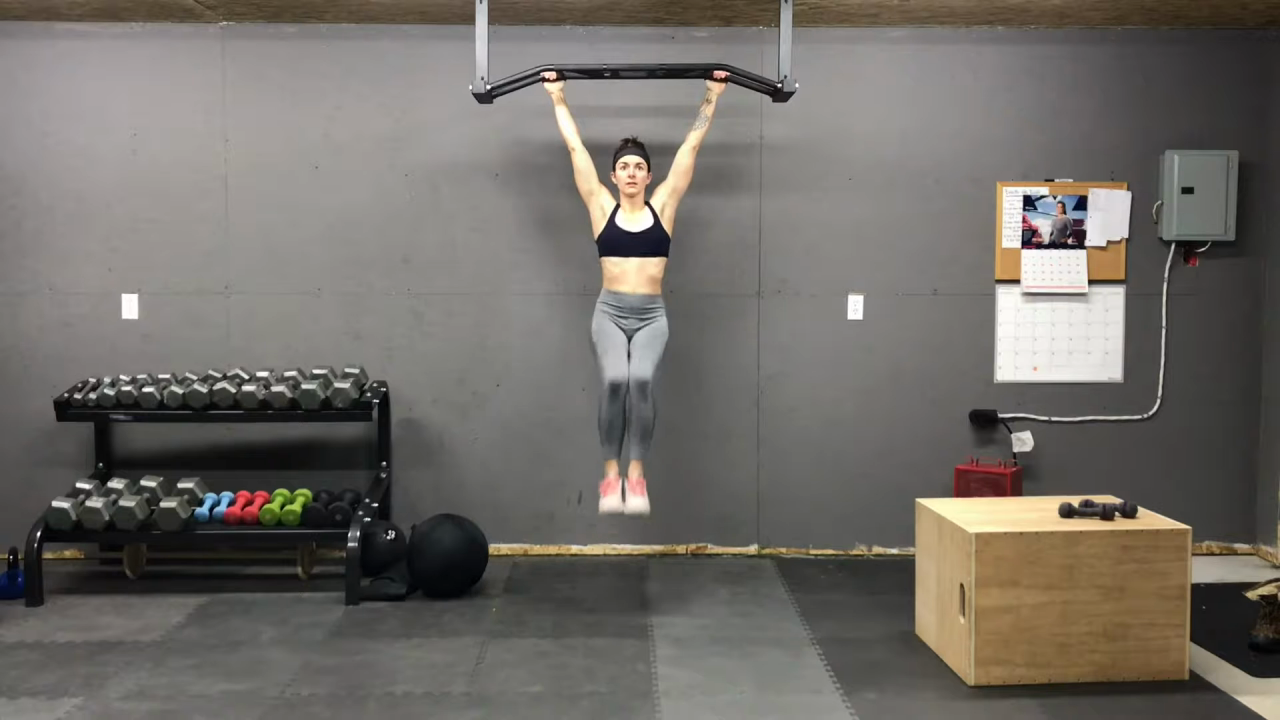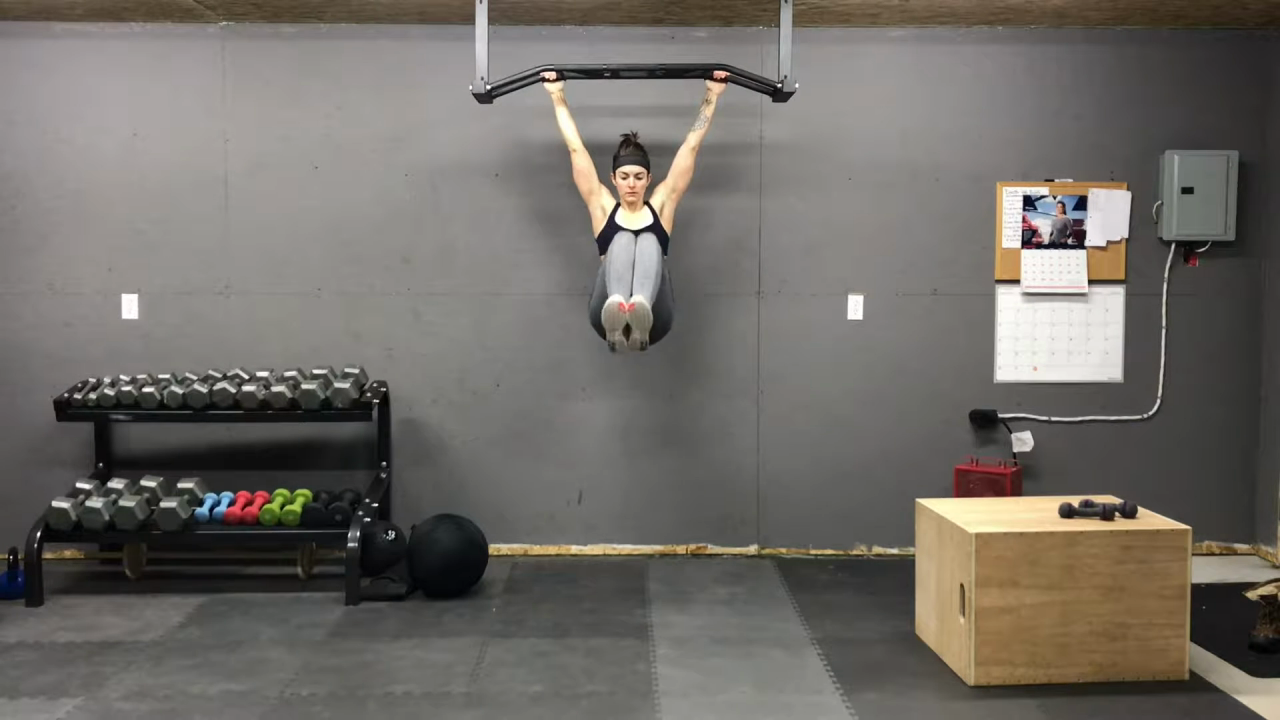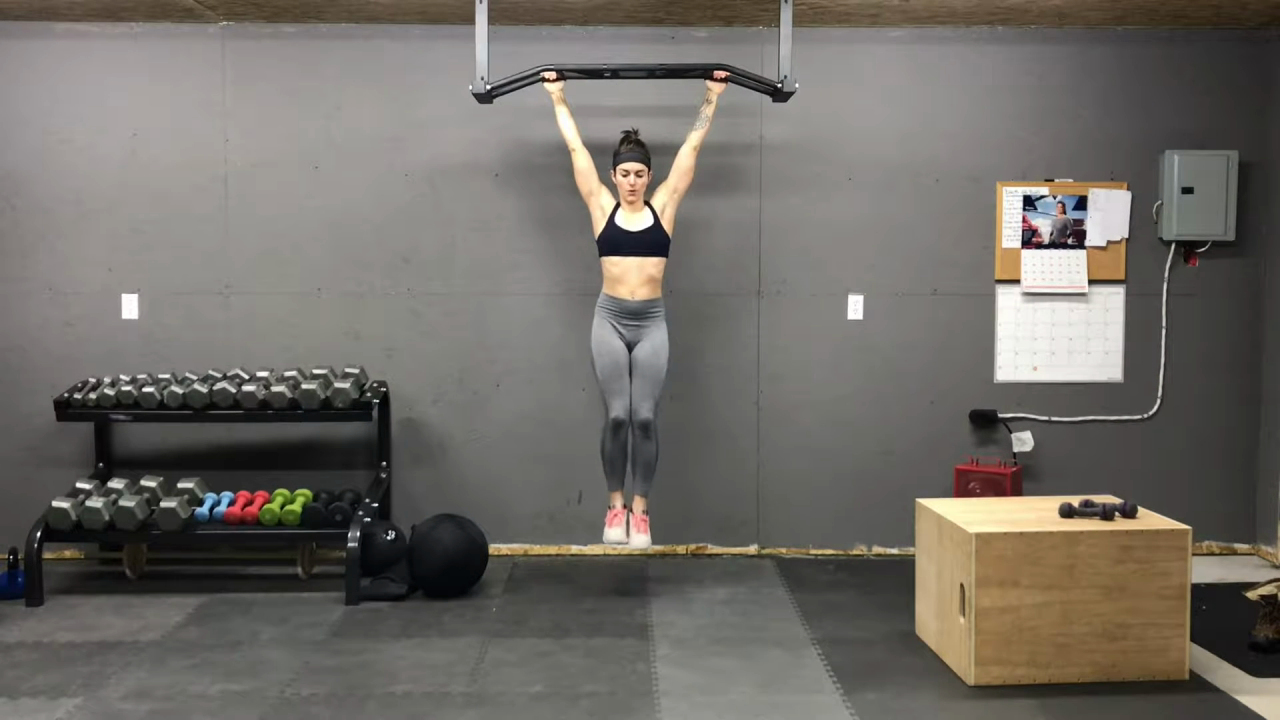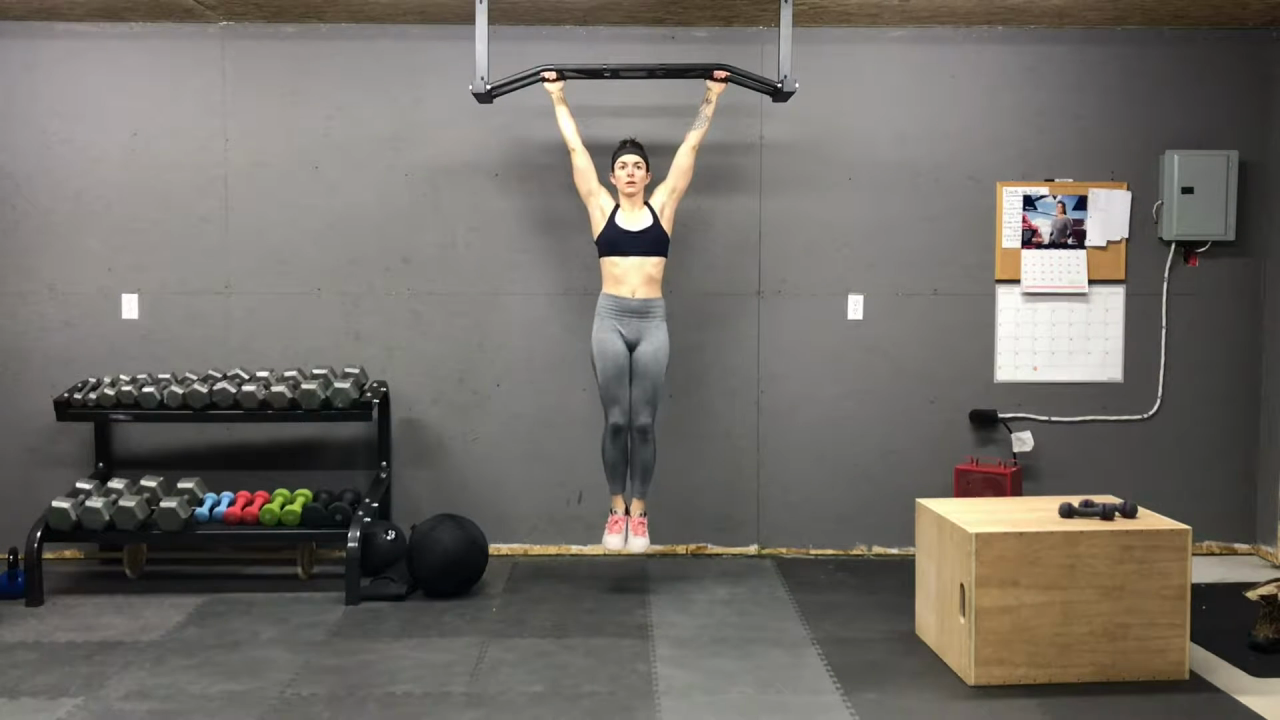
dt=1s
person 1, frame 1
left shoulder: (663, 204)
right shoulder: (602, 206)
left elbow: (690, 146)
right elbow: (575, 147)
left wrist: (712, 96)
right wrist: (557, 97)
left hip: (651, 317)
right hip: (610, 314)
left knee: (641, 381)
right knee: (615, 381)
left ankle: (636, 474)
right ankle: (611, 474)
person 1, frame 2
left shoulder: (662, 205)
right shoulder: (602, 207)
left elbow: (691, 147)
right elbow: (576, 148)
left wrist: (711, 96)
right wrist: (557, 97)
left hip: (655, 319)
right hip: (605, 314)
left knee: (648, 243)
right knee: (623, 242)
left ankle: (641, 315)
right ankle: (618, 314)
person 1, frame 3
left shoulder: (663, 205)
right shoulder: (601, 206)
left elbow: (692, 146)
right elbow: (575, 147)
left wrist: (712, 96)
right wrist: (557, 96)
left hip: (651, 324)
right hip: (610, 321)
left knee: (644, 418)
right knee: (617, 416)
left ankle: (640, 509)
right ankle: (615, 506)
person 1, frame 4
left shoulder: (662, 205)
right shoulder: (600, 207)
left elbow: (690, 147)
right elbow: (575, 148)
left wrist: (711, 97)
right wrist: (558, 97)
left hip: (651, 322)
right hip: (610, 319)
left knee: (643, 423)
right knee: (616, 421)
left ankle: (639, 512)
right ankle: (617, 510)
